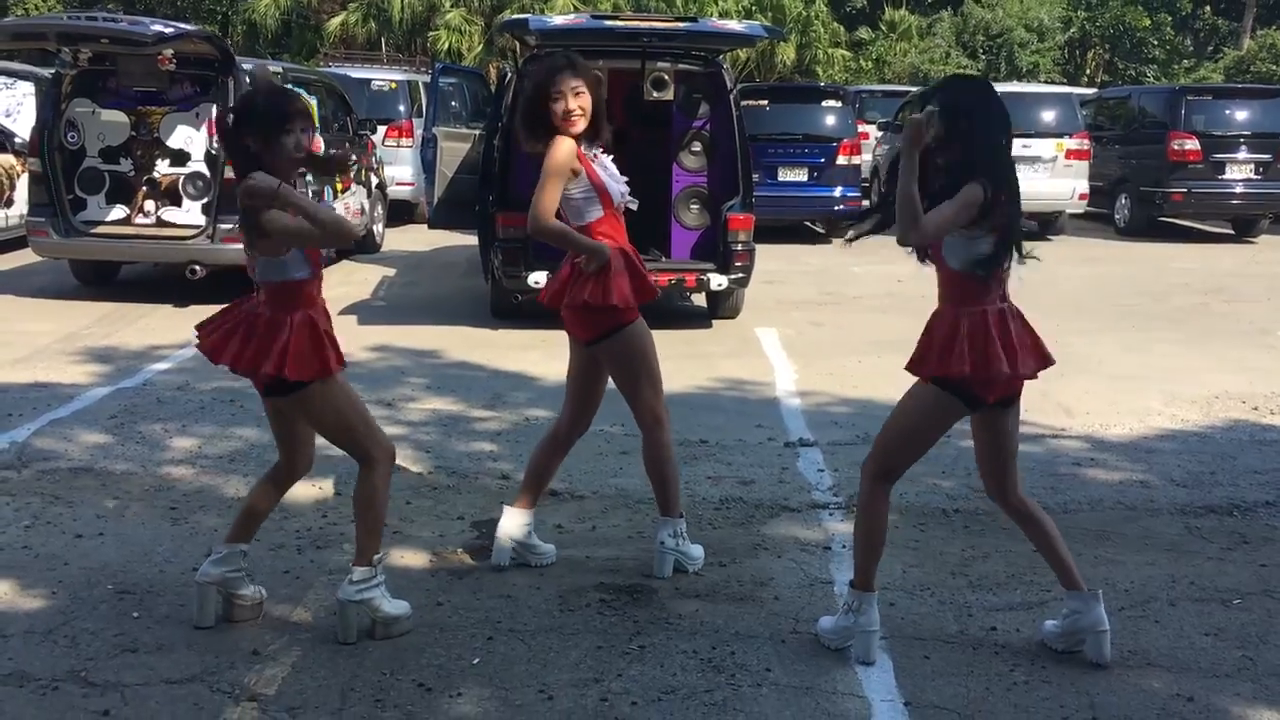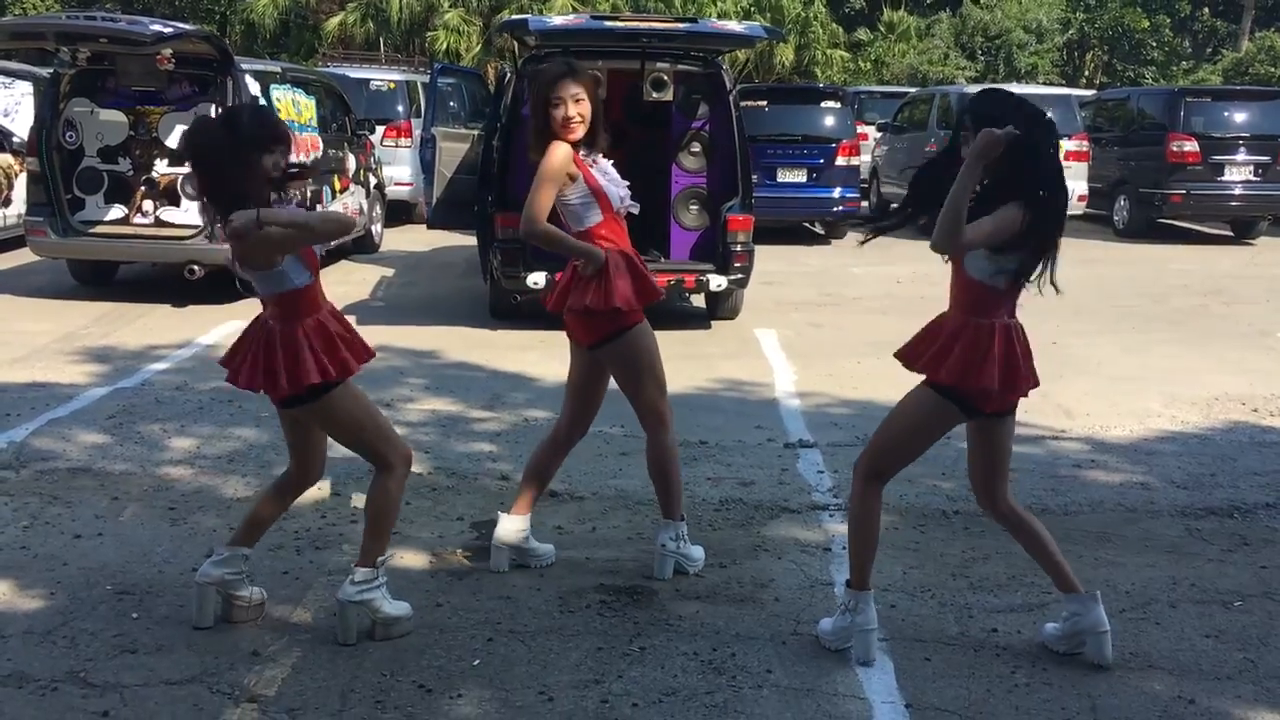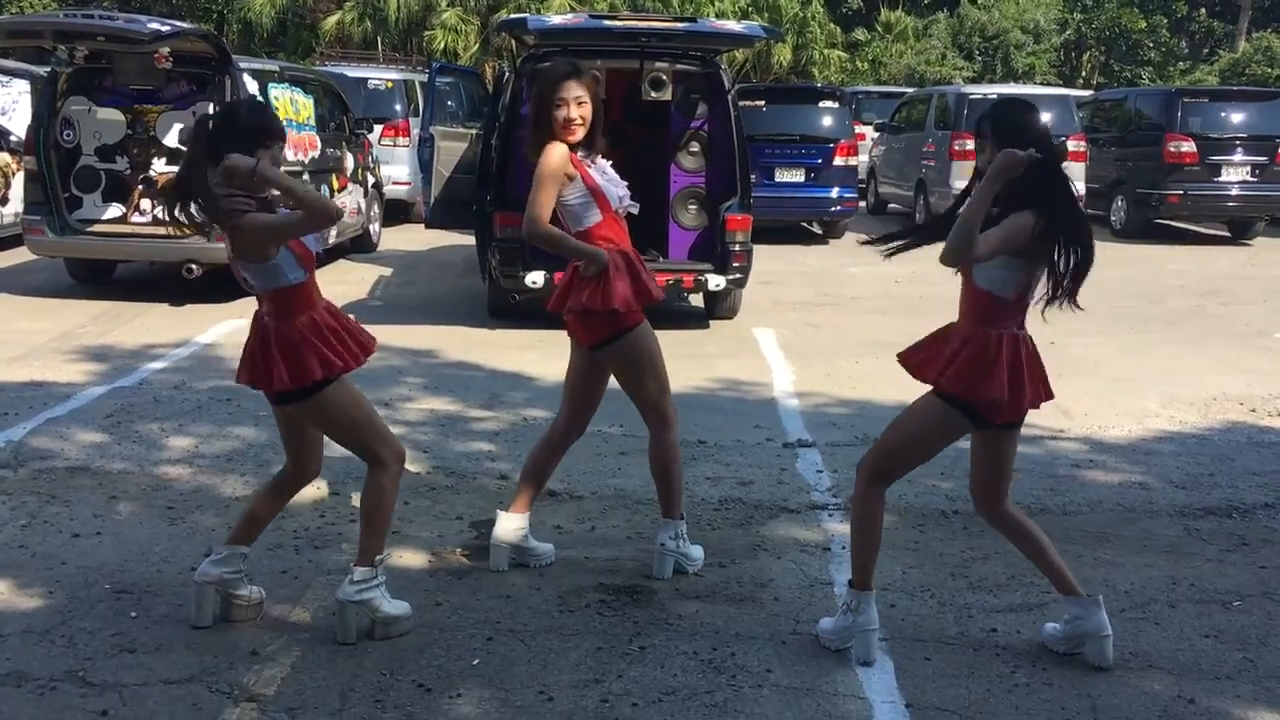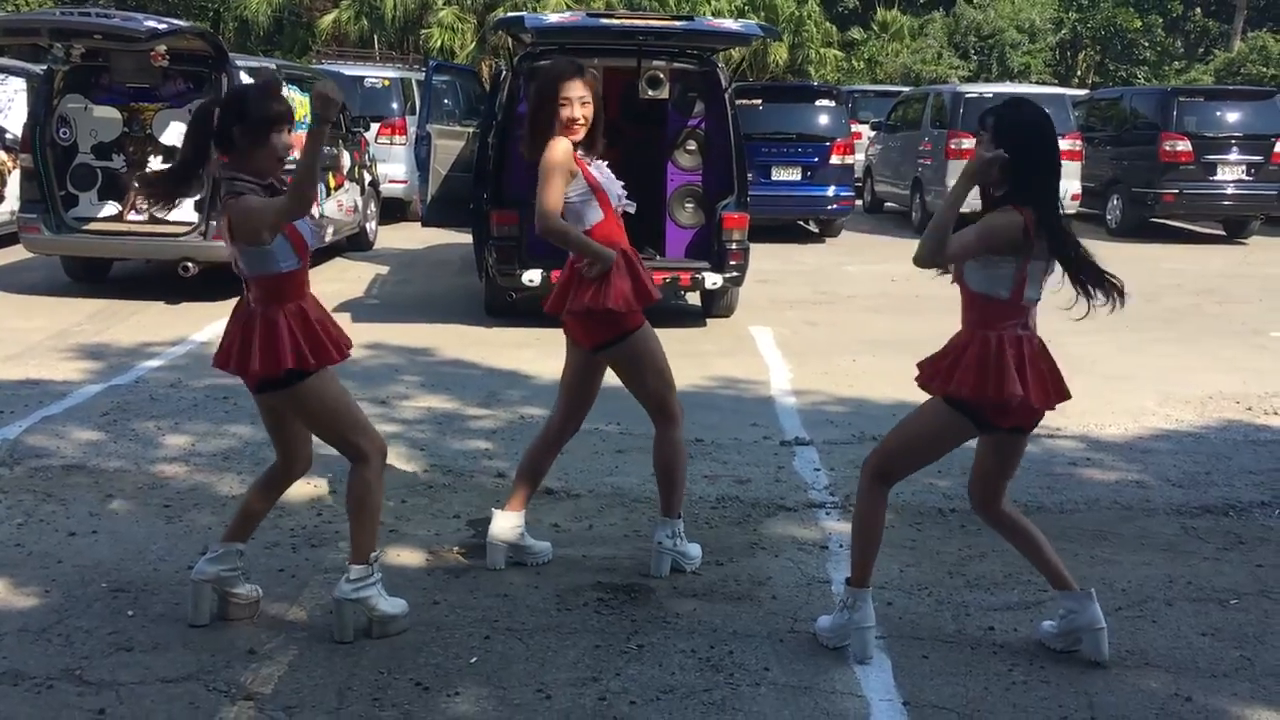
dt=0.1s
person 1, frame 1
left shoulder: (976, 187)
right shoulder: (977, 185)
left elbow: (916, 234)
left wrist: (908, 159)
left hip: (972, 348)
right hip: (996, 349)
left knee: (878, 473)
right knee: (1005, 489)
left ankle: (859, 614)
right ankle: (1084, 609)
person 1, frame 2
left shoulder: (1019, 208)
right shoulder: (1007, 195)
left elbow: (946, 241)
left wrist: (974, 165)
left hip: (969, 357)
right hip: (993, 360)
left knee: (869, 472)
right knee: (994, 498)
left ankle: (858, 613)
right ankle: (1083, 611)
person 1, frame 3
left shoulder: (1029, 220)
right shoulder: (1021, 216)
left elbow: (962, 253)
left wrist: (990, 182)
left hip: (981, 369)
right hip: (1004, 371)
left knee: (872, 473)
right knee: (993, 502)
left ankle: (858, 614)
right ankle: (1083, 612)
person 1, frame 4
left shoulder: (1012, 219)
right shoulder: (1028, 217)
left elbow: (928, 256)
left wrist: (966, 182)
left hip: (988, 372)
right hip: (1016, 375)
left knee: (877, 473)
right knee: (989, 501)
left ankle: (856, 611)
right ankle: (1078, 608)
person 2, frame 1
left shoulder: (275, 188)
right shoulder: (271, 217)
right elbow: (346, 237)
right wrist: (280, 191)
left hip: (282, 340)
right hip: (291, 346)
left knee: (292, 461)
right knee: (375, 452)
left ankle: (224, 572)
right ankle: (363, 586)
person 2, frame 2
left shoulder: (248, 212)
right shoulder: (258, 231)
right elbow: (343, 224)
right wrist: (266, 216)
left hip: (294, 347)
right hip: (305, 357)
left knee: (303, 470)
right knee: (394, 458)
left ankle: (224, 570)
right ankle: (365, 588)
person 2, frame 3
left shoulder: (252, 208)
right shoulder: (247, 225)
right elbow: (326, 215)
right wrist: (263, 174)
left hip: (293, 346)
right hip: (300, 352)
left knee: (300, 467)
right knee: (387, 457)
left ankle: (223, 568)
right ankle: (364, 585)
person 2, frame 4
left shoulder: (261, 185)
right shoulder: (246, 206)
right elbow: (302, 199)
right wrist: (325, 122)
left hip: (278, 336)
right hip: (280, 343)
left knee: (292, 461)
right knee: (368, 449)
left ankle: (219, 567)
right ankle: (360, 583)
person 3, frame 1
left shoulder: (585, 149)
right shoulder: (563, 148)
right elbow: (539, 222)
left wrist: (599, 251)
right wrist: (596, 250)
left hip: (597, 294)
right hip: (602, 292)
left knee: (572, 422)
right knee: (654, 418)
left ankle: (514, 528)
right ankle: (672, 537)
person 3, frame 2
left shoulder: (584, 155)
right shoulder: (559, 153)
right elbow: (531, 225)
left wrist: (597, 256)
right wrist: (593, 254)
left hip: (600, 296)
right hip: (604, 296)
left knee: (571, 424)
right knee: (658, 419)
left ankle: (513, 530)
right ankle: (673, 539)
person 3, frame 3
left shoulder: (583, 157)
right shoulder: (555, 154)
right elbow: (535, 226)
right wrist: (594, 254)
left hip: (596, 299)
right hip: (605, 297)
left knee: (568, 424)
right knee: (661, 419)
left ankle: (511, 529)
right ankle: (672, 539)
person 3, frame 4
left shoulder: (579, 156)
right shoulder: (557, 150)
right elbow: (547, 221)
right wrist: (600, 254)
left hip: (594, 298)
right hip: (605, 298)
left knee: (562, 422)
right knee: (669, 417)
left ankle: (507, 527)
right ankle: (670, 537)
